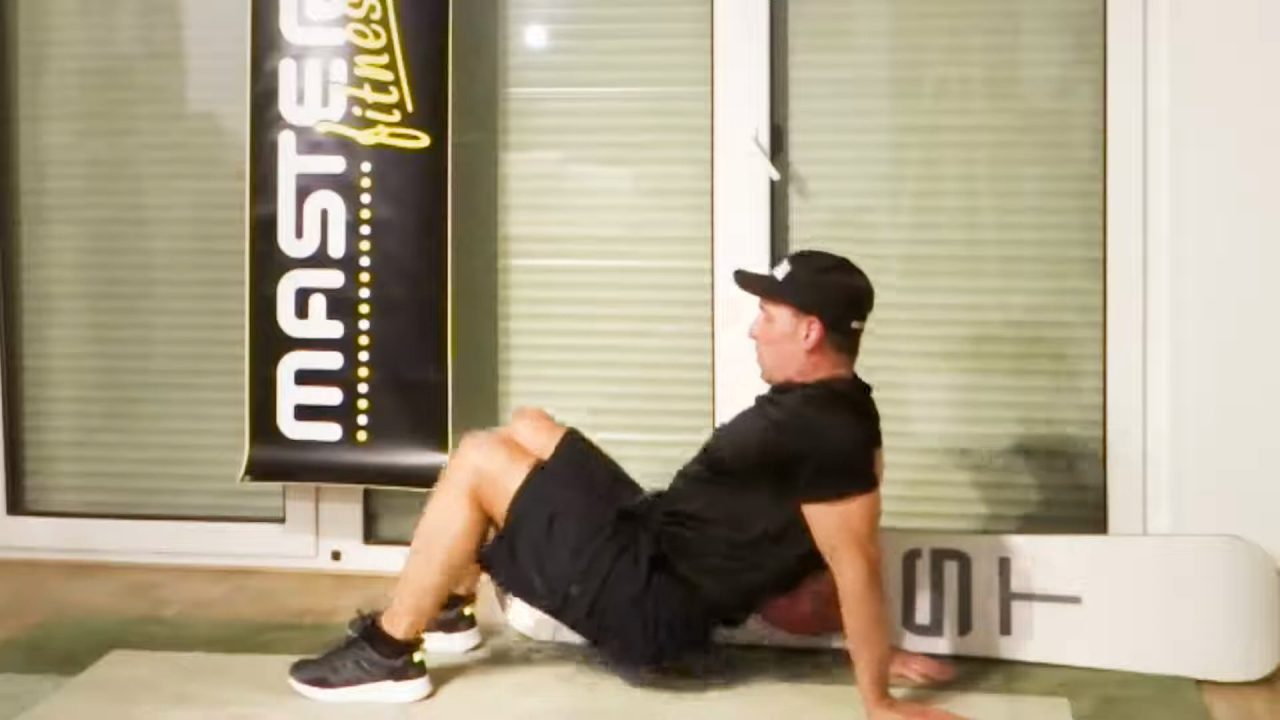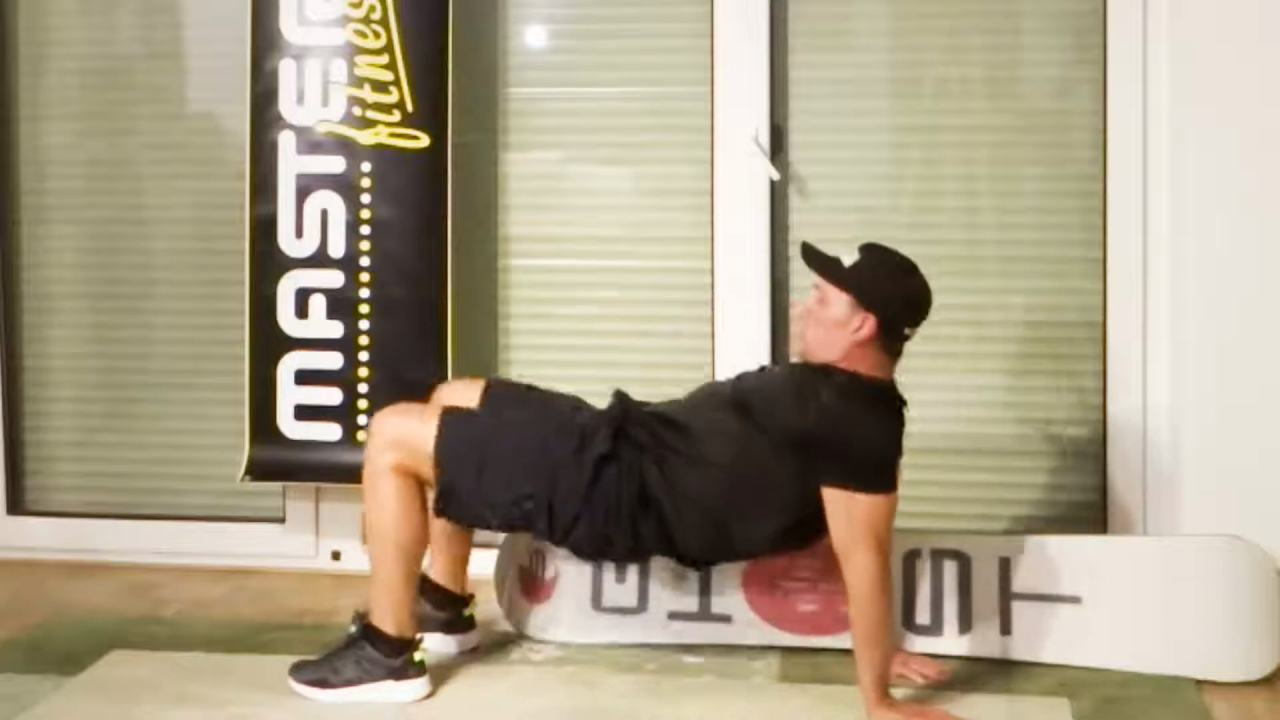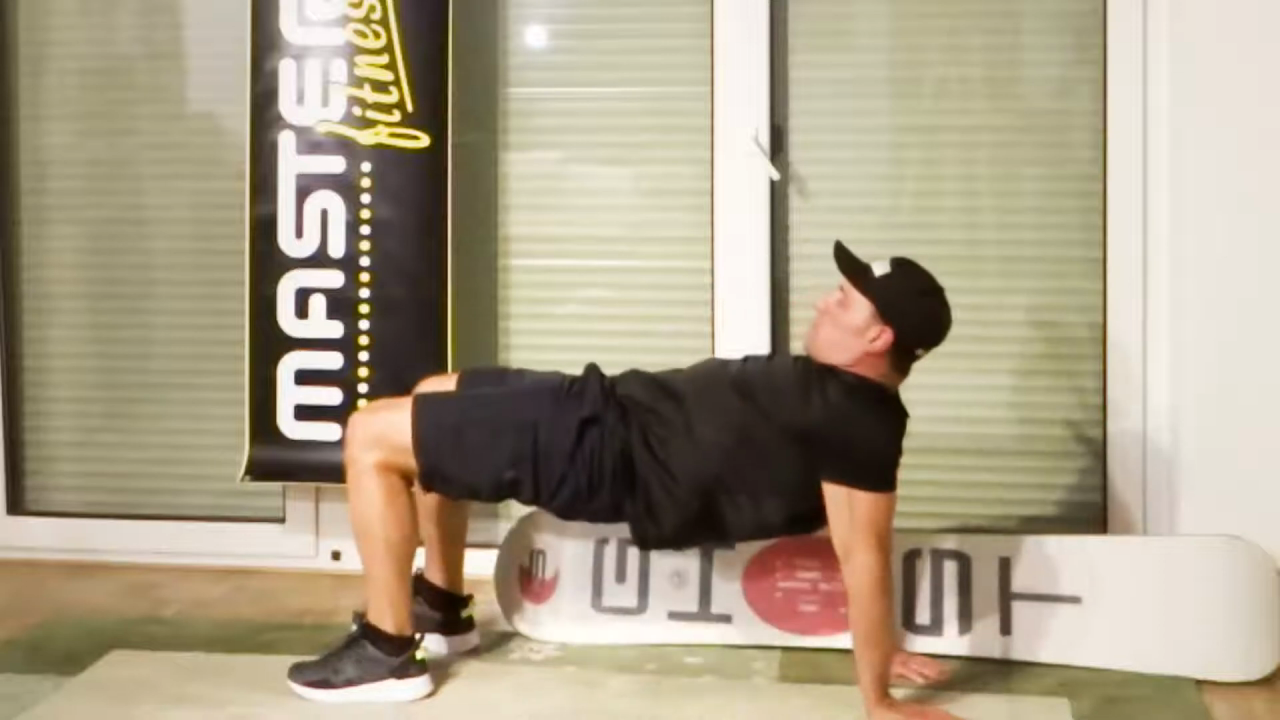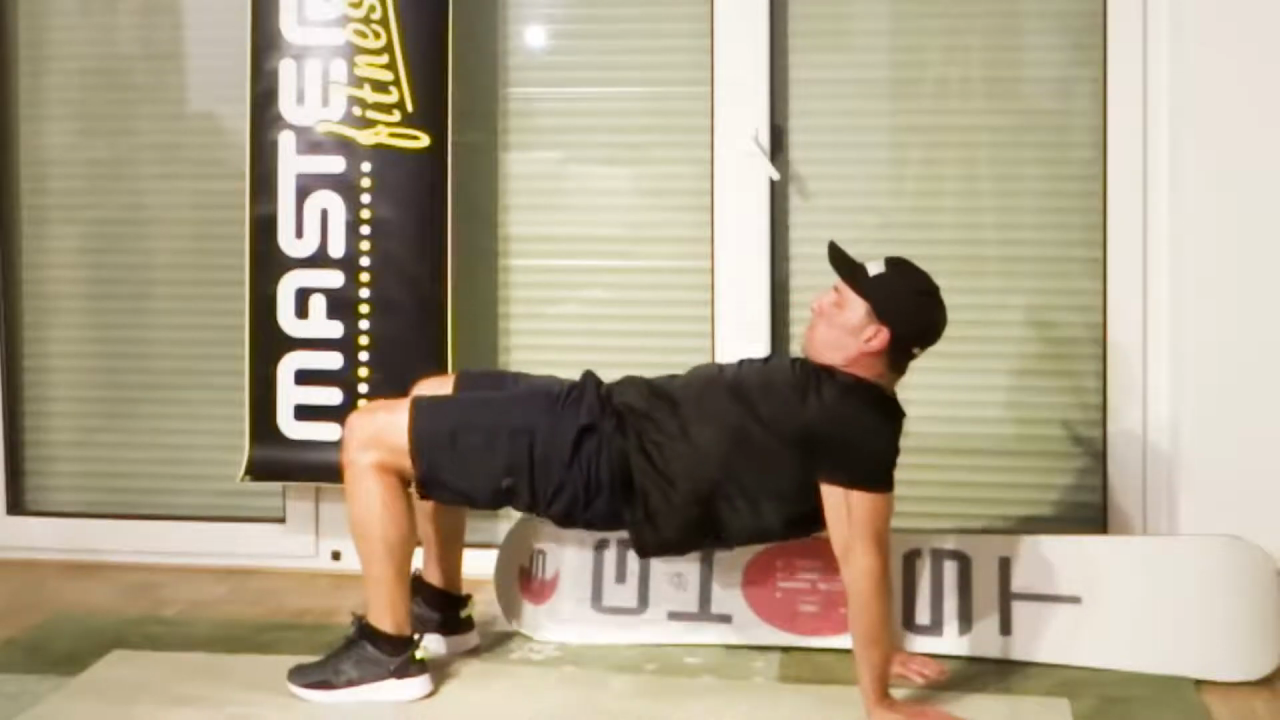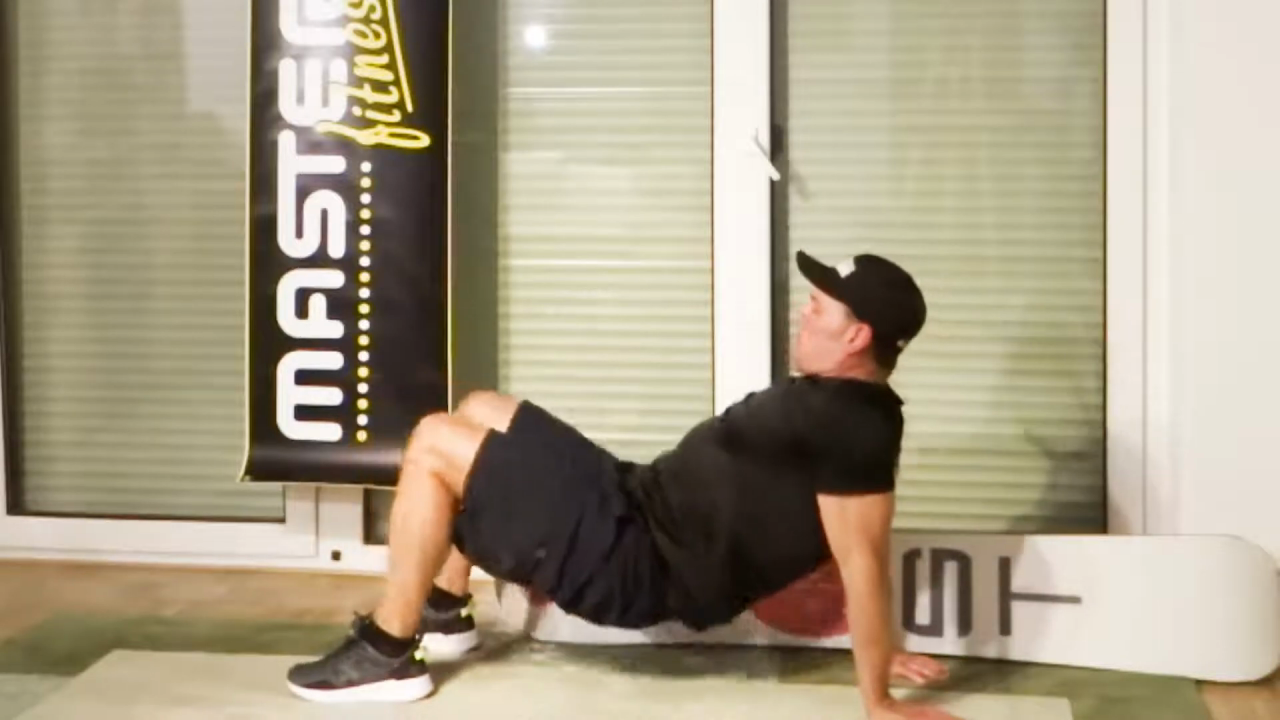
dt=0.5s
person 1, frame 1
left shoulder: (827, 429)
right shoulder: (823, 402)
left elbow: (856, 563)
right elbow: (854, 552)
left hip: (653, 602)
right hip: (655, 538)
left knee: (480, 459)
right knee: (528, 429)
left ankle: (388, 651)
right ankle: (439, 608)
person 1, frame 2
left shoulder: (856, 422)
right shoulder: (846, 396)
left elbow: (864, 556)
left hip: (617, 484)
right hip: (620, 445)
left knee: (392, 438)
right knee: (451, 400)
left ankle: (387, 652)
right ankle: (443, 607)
person 1, frame 3
left shoulder: (857, 423)
right shoulder: (845, 397)
left elbow: (864, 556)
left hip: (601, 448)
left knee: (371, 437)
right knee: (432, 400)
left ankle: (388, 648)
right ankle: (441, 608)
person 1, frame 4
left shoulder: (855, 422)
right shoulder: (842, 397)
left elbow: (862, 554)
left hip: (605, 462)
left knee: (371, 435)
right knee: (430, 397)
left ankle: (386, 650)
right ankle: (439, 610)
person 1, frame 5
left shoulder: (852, 424)
right shoulder: (838, 400)
left elbow: (862, 559)
right elbow: (858, 555)
left hip: (632, 560)
right hip: (636, 505)
left knee: (435, 443)
right knee: (480, 412)
left ankle: (387, 651)
right ankle: (442, 610)
